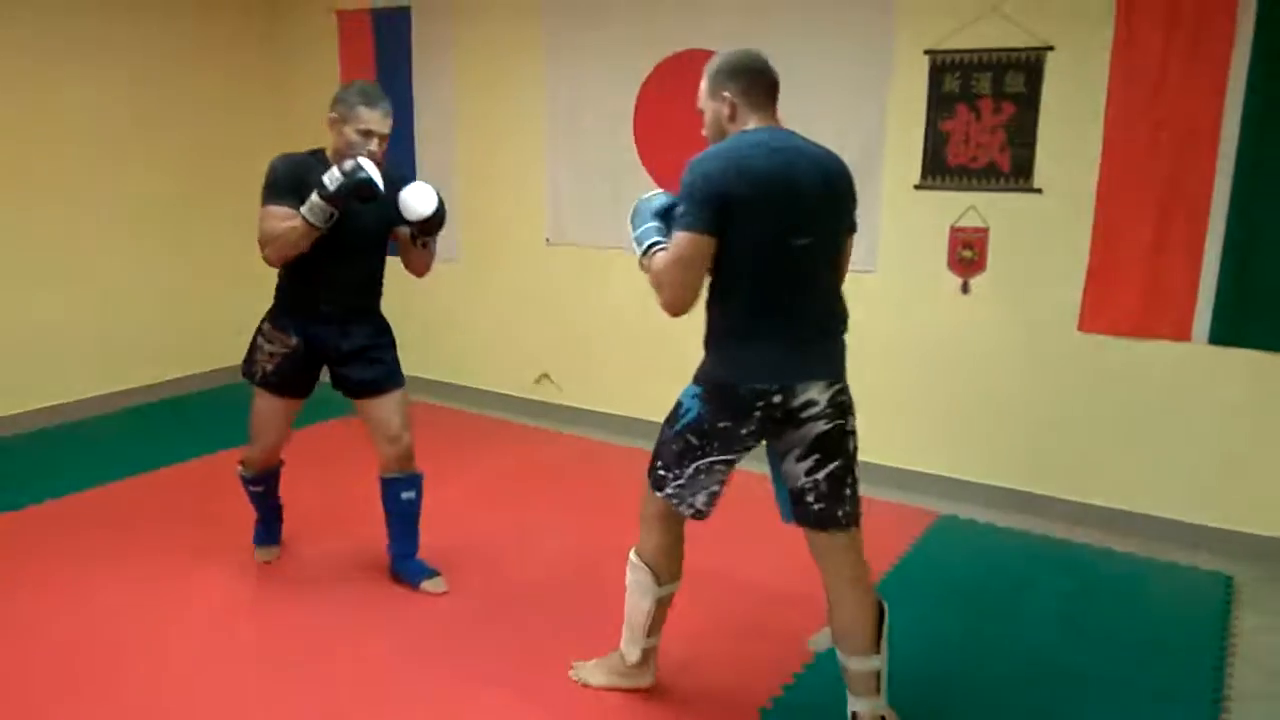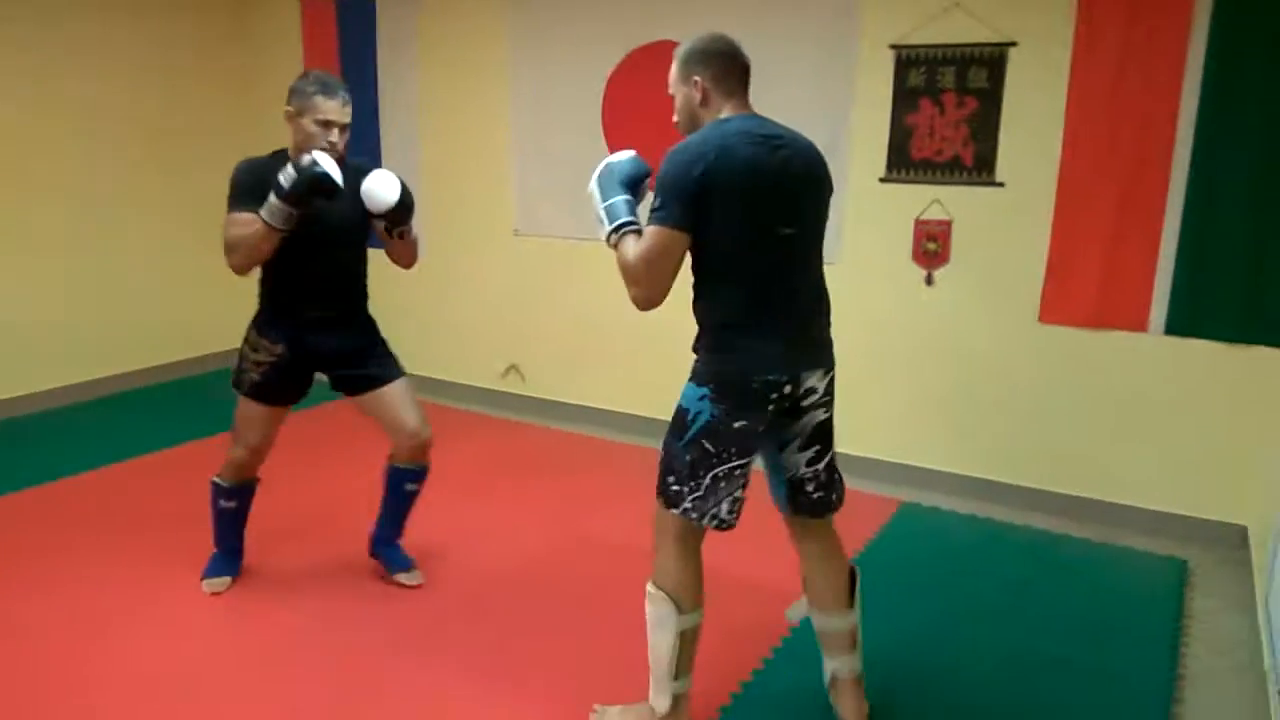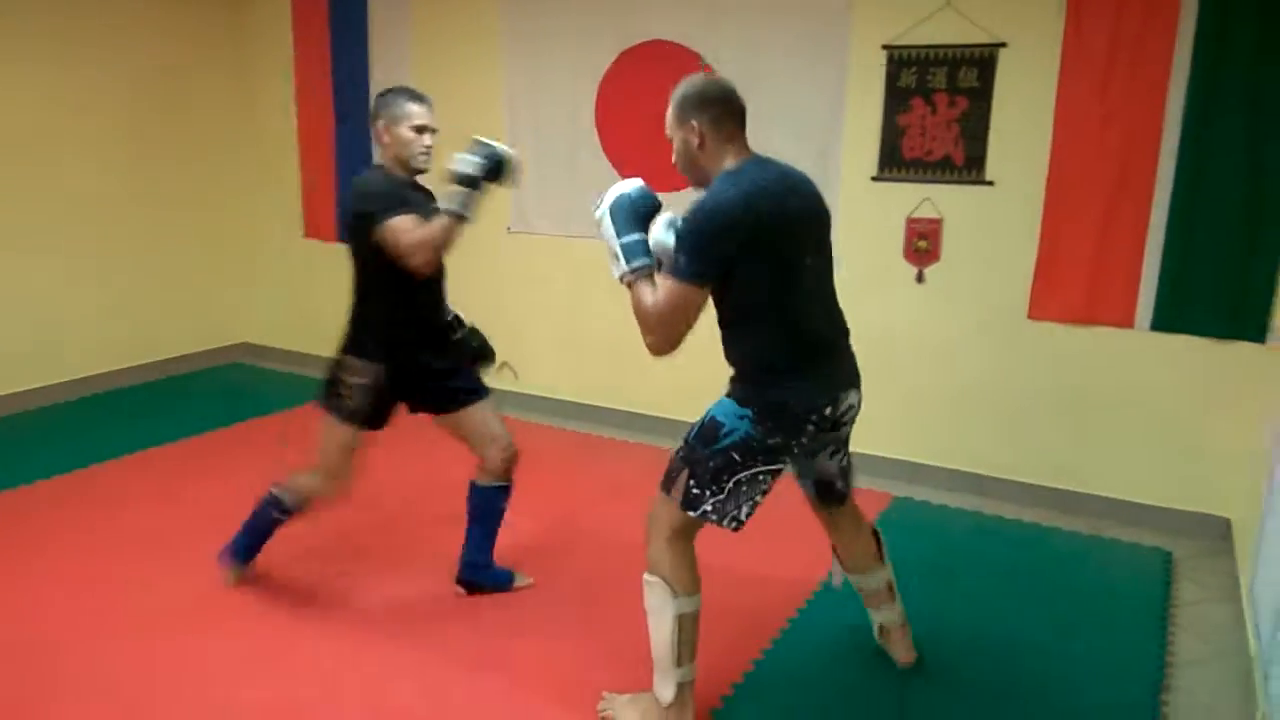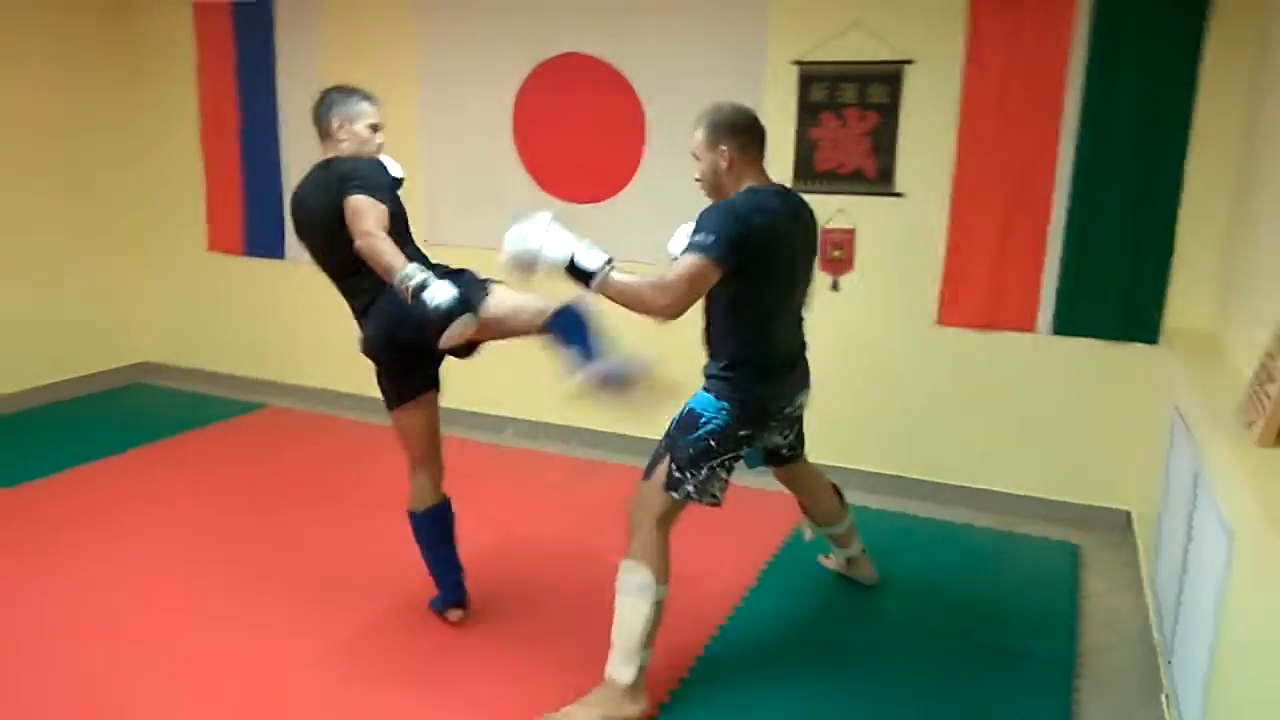
dt=0.3s
person 1, frame 1
left shoulder: (714, 168)
right shoulder: (833, 170)
left elbow: (676, 297)
left wrist: (651, 233)
left hip: (735, 380)
right hip: (819, 380)
left knee: (661, 510)
right knee: (838, 545)
left ankle: (635, 662)
person 1, frame 2
left shoulder: (691, 159)
right shoulder: (807, 157)
left elbow: (646, 290)
left wrist: (617, 209)
left hip: (732, 376)
right hip: (809, 369)
left knee: (675, 534)
right knee: (813, 528)
person 1, frame 3
left shoulder: (715, 213)
right shoulder: (795, 187)
left elbow: (660, 335)
left wrist: (626, 245)
right wrist: (679, 248)
left hip: (772, 401)
right hip: (836, 385)
left knee: (665, 524)
right knee: (833, 503)
right ankle: (893, 630)
person 1, frame 4
left shoulder: (731, 217)
right shoulder: (797, 212)
left elbow: (669, 298)
left wrist: (576, 259)
left hip: (739, 393)
right hip: (786, 382)
left knee: (648, 513)
right knee: (792, 467)
right ankle: (853, 558)
person 2, frame 1
left shoulder: (389, 185)
right shoulder: (291, 171)
left elbow: (418, 266)
right elbow: (273, 251)
left wrist: (427, 231)
right wrist: (327, 200)
left hip: (363, 329)
right hip: (294, 326)
left knee: (399, 446)
right knee: (263, 450)
left ankle: (405, 558)
right ankle: (268, 524)
person 2, frame 2
left shoulder: (362, 177)
right shoulder: (255, 175)
left elbow: (405, 259)
right elbow: (239, 259)
left wrist: (398, 220)
right wrist: (285, 200)
left hip: (351, 332)
right hip: (280, 334)
left knee: (413, 437)
right knee: (244, 457)
left ankle: (386, 544)
right ankle: (226, 554)
person 2, frame 3
left shoulder: (418, 194)
right shoulder: (374, 191)
right elbow: (420, 256)
left wrist: (454, 326)
right wrist: (464, 189)
left hip: (429, 347)
right hip: (374, 357)
left knee: (500, 452)
right knee: (325, 482)
left ankle: (476, 569)
right ankle: (246, 543)
person 2, frame 4
left shoulder: (303, 197)
right shoulder: (359, 172)
right elbow: (371, 237)
right wrist: (425, 287)
left hip: (384, 332)
right hip: (419, 311)
left knee: (424, 469)
right knee: (558, 308)
left ankle: (450, 593)
right ankle: (598, 366)
